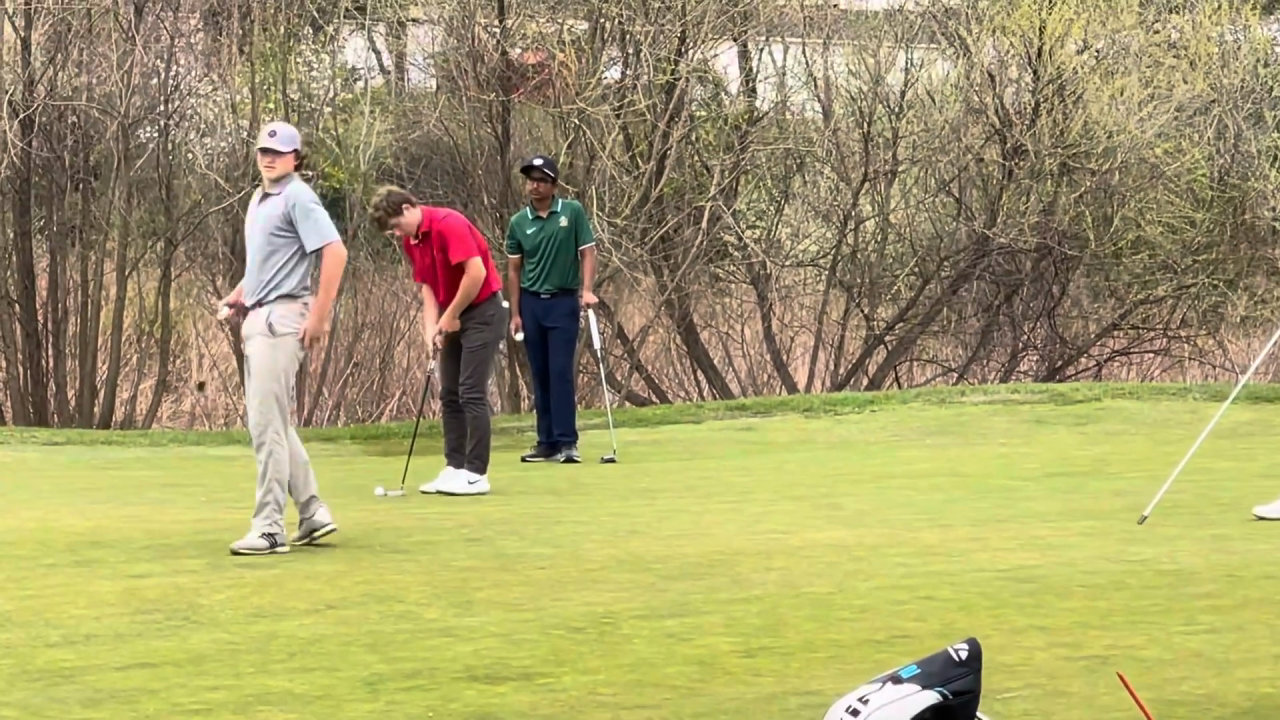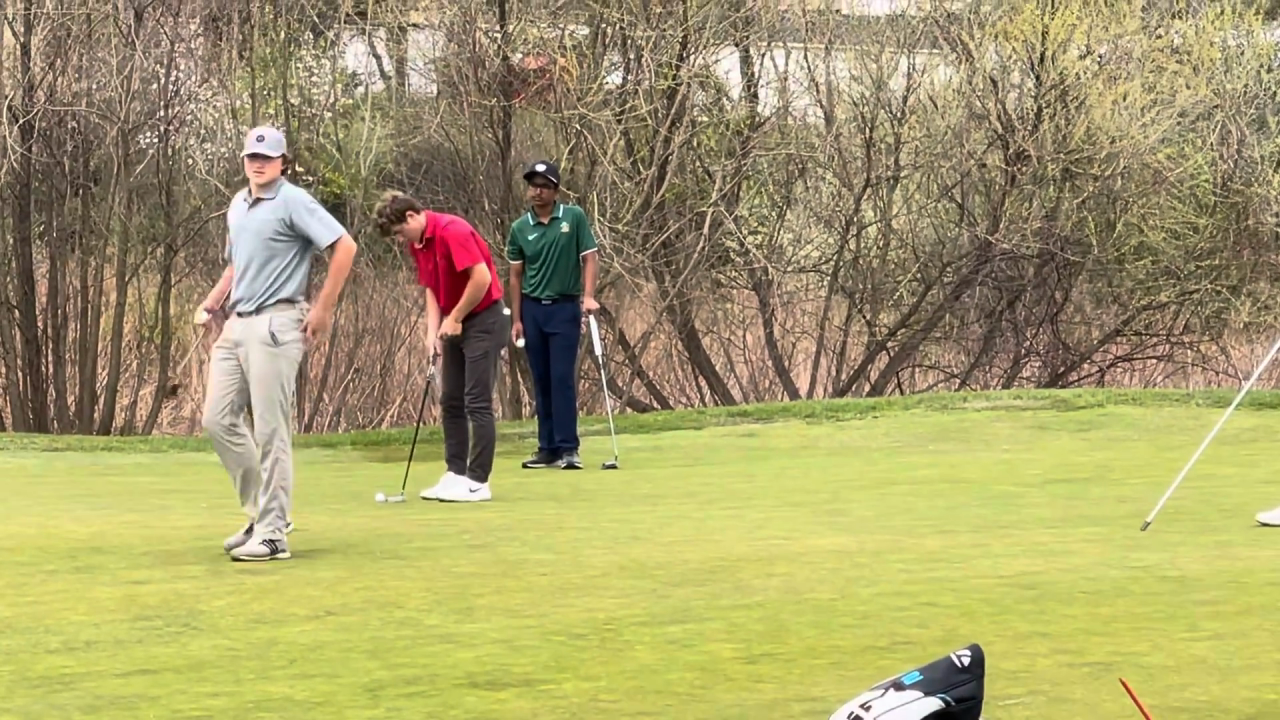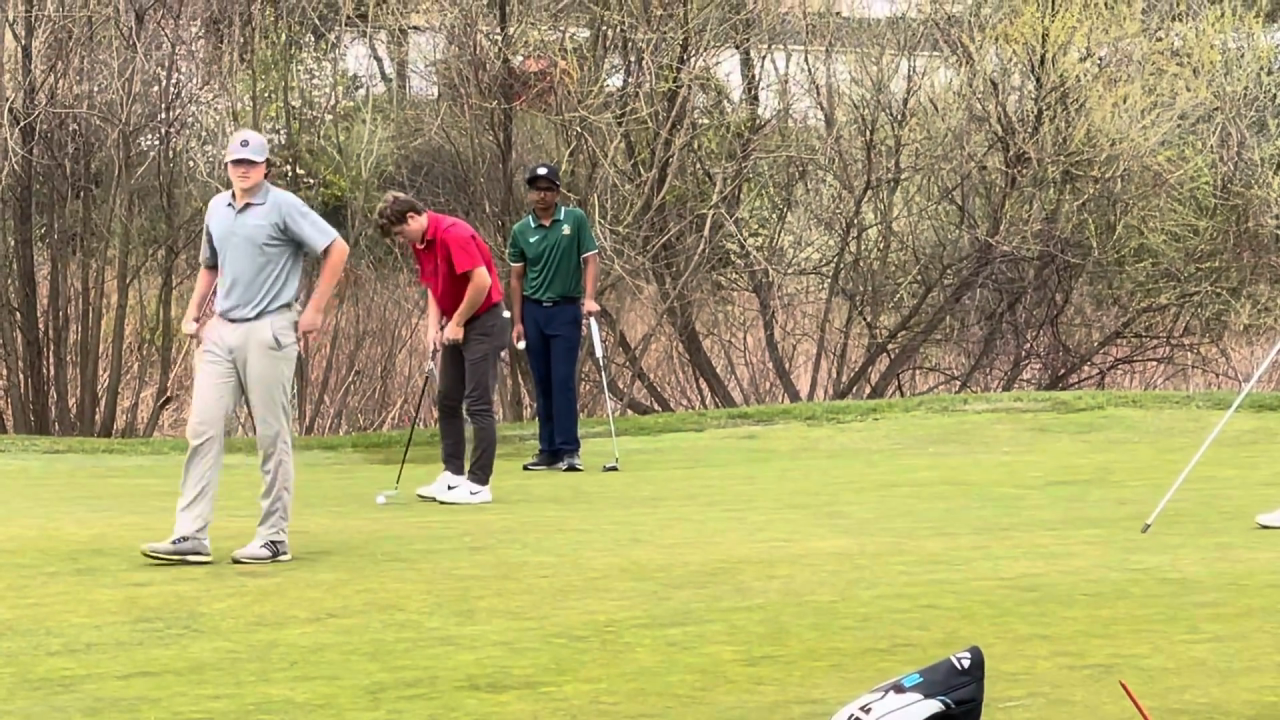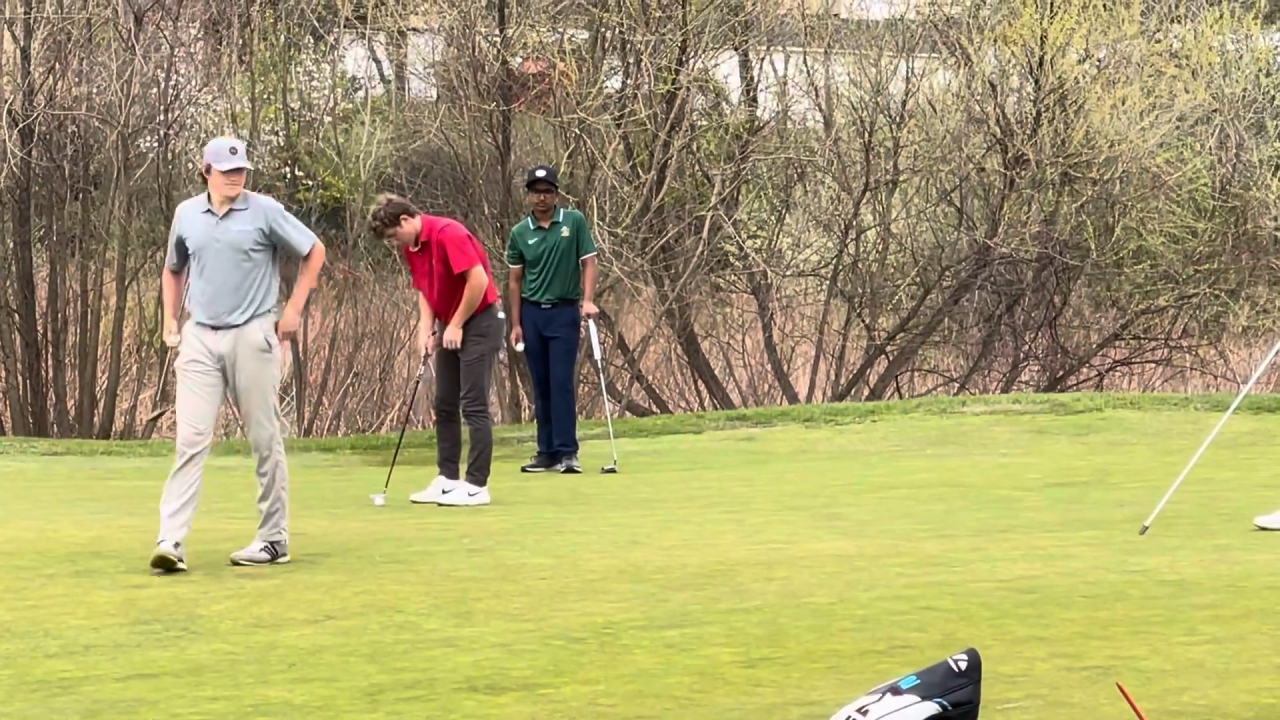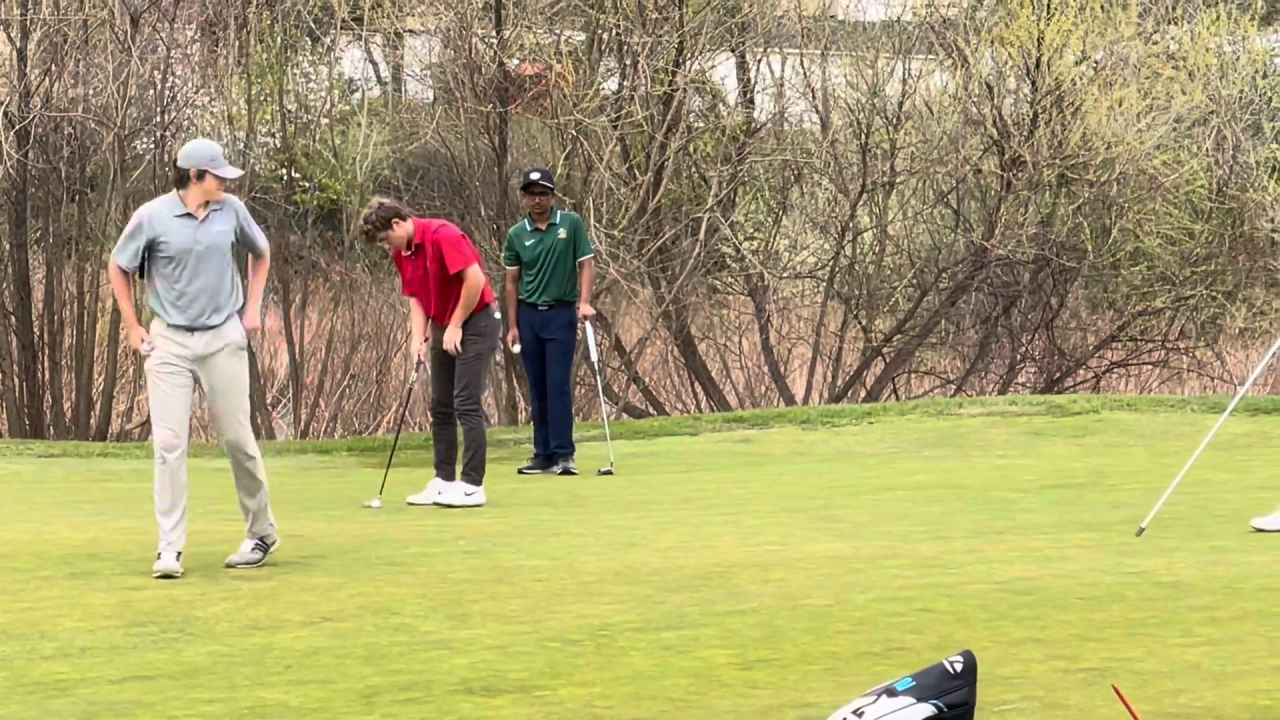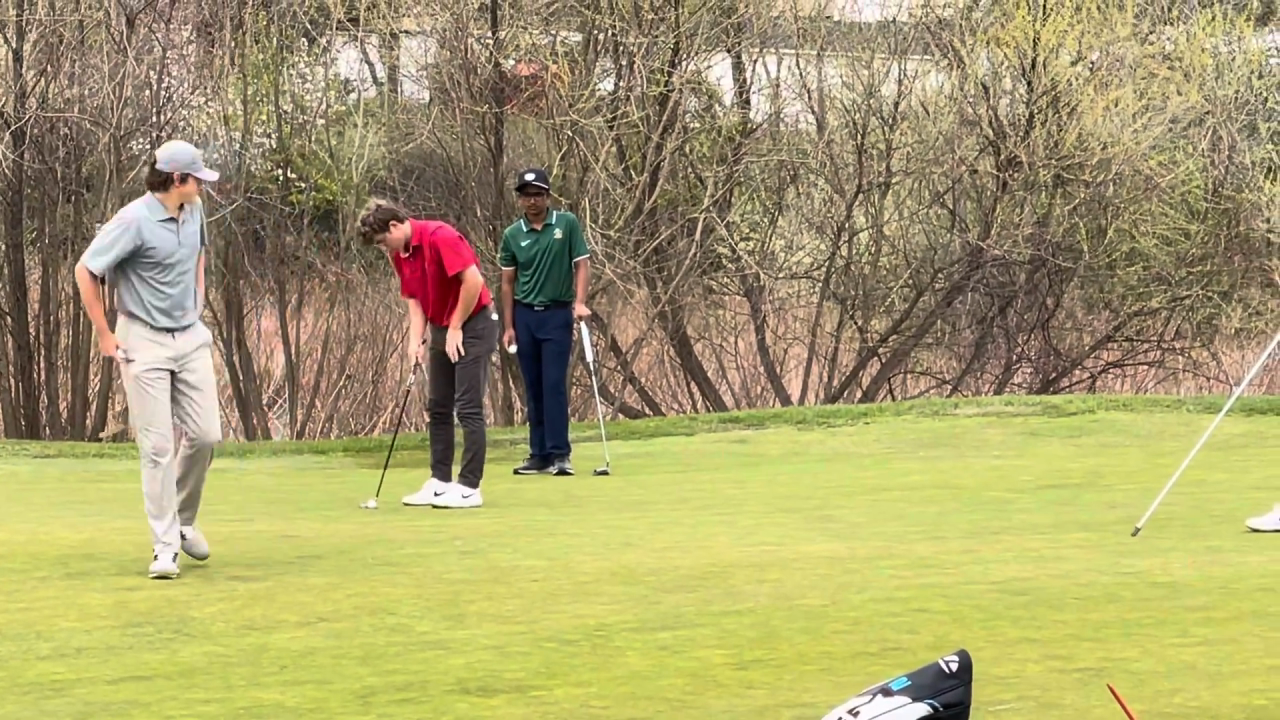
dt=0.2s
person 1, frame 1
left shoulder: (298, 197)
right shoulder: (260, 198)
left elbow: (335, 253)
left wrist: (320, 317)
right wrist: (240, 293)
left hip: (282, 319)
right hip: (260, 318)
left knee: (266, 423)
right knee: (273, 423)
left ankle: (269, 527)
right ankle: (313, 512)
person 1, frame 2
left shoulder: (294, 201)
right shoulder: (238, 203)
left elbow: (345, 247)
left wrist: (322, 309)
right wrist: (214, 300)
left hip: (276, 326)
right hip: (236, 325)
left knee: (270, 431)
right knee: (218, 422)
left ankle: (272, 533)
right ankle: (261, 513)
person 1, frame 3
left shoulder: (283, 205)
right shoulder: (216, 207)
left elbow: (337, 249)
left wrist: (315, 309)
right wrist: (192, 313)
left hip: (268, 332)
right hip: (221, 331)
left knee: (271, 436)
right knee: (203, 430)
left ankle: (273, 537)
right ankle: (190, 535)
person 1, frame 4
left shoulder: (265, 210)
right shoulder: (186, 214)
left elbow: (315, 252)
right elbow: (173, 271)
left wrist: (293, 310)
right wrist: (170, 323)
left hip: (253, 337)
right hip: (200, 339)
left knee: (264, 439)
right knee: (192, 437)
left ankle: (274, 538)
right ankle: (172, 540)
person 1, frame 5
left shoulder: (232, 210)
right shoulder: (151, 216)
left elbow: (261, 253)
right elbow: (118, 268)
left wrist: (253, 307)
right wrist: (132, 327)
left hip: (223, 337)
right hip: (169, 340)
left knee: (238, 438)
right knee: (170, 442)
left ankle: (262, 531)
right ankle: (170, 548)
person 1, frame 6
left shoulder: (194, 210)
right shoulder: (132, 220)
right elbow: (85, 271)
right wrist: (103, 334)
left hip: (192, 337)
right hip: (143, 340)
left knee: (205, 435)
right knee: (157, 445)
left ankle: (183, 521)
right ankle: (165, 546)
person 2, frame 1
left shoulder: (449, 224)
right shoulder: (410, 242)
left elbow: (477, 273)
right elbow: (427, 285)
left wrist: (452, 316)
right wrist: (431, 326)
left hip: (481, 312)
right hip: (454, 318)
left knee: (471, 393)
right knee: (450, 396)
left ankle: (475, 474)
right ankle: (455, 468)
person 2, frame 2
left shoulder: (453, 231)
right shoulder: (417, 244)
left elbow: (482, 278)
left wrist: (454, 318)
right wrist: (433, 329)
left hip: (484, 320)
right hip: (455, 322)
left knee: (477, 402)
right knee: (451, 401)
left ankle: (477, 482)
right ankle: (456, 474)
person 2, frame 3
left shoulder: (453, 233)
right shoulder: (420, 243)
left elbow: (481, 281)
left wrist: (457, 322)
right wrist: (434, 326)
left hip: (484, 323)
right hip: (455, 326)
left knee: (478, 404)
right knee: (447, 400)
left ankle: (478, 484)
right ankle: (453, 474)
person 2, frame 4
left shoulder: (448, 234)
right shoulder: (411, 247)
left elbow: (479, 280)
left wrist: (457, 325)
right wrist: (426, 331)
left hip: (478, 324)
right hip: (448, 328)
left knee: (473, 405)
right knee: (444, 405)
left ankle: (476, 485)
right ankle: (448, 479)
person 2, frame 5
left shoulder: (442, 234)
right shoulder: (401, 254)
left elbow: (476, 279)
right elbow: (415, 297)
left wrist: (456, 326)
right wrist: (418, 338)
left hip: (474, 324)
right hip: (443, 328)
left knee: (467, 404)
right knee: (440, 407)
left ankle: (472, 485)
right ankle: (445, 480)
person 2, frame 6
left shoulder: (440, 236)
right shoulder: (399, 255)
left elbow: (474, 281)
right elbow: (414, 298)
left wrist: (456, 328)
right wrist: (416, 340)
left hip: (473, 325)
right hip: (442, 329)
left knee: (468, 407)
right knee: (438, 407)
left ankle: (469, 487)
right ankle: (440, 481)
person 3, frame 1
left shoulder: (573, 212)
right shoulder: (518, 223)
left elbow: (588, 252)
right elbow: (514, 270)
left wrist: (587, 289)
right wrist: (515, 313)
left hip: (563, 301)
right hip: (531, 303)
left knee: (561, 372)
right knee: (539, 375)
left ankle: (567, 442)
right ankle: (546, 441)
person 3, frame 2
left shoulder: (575, 217)
right shoulder: (519, 228)
left elbow: (589, 258)
right elbow: (515, 276)
left wrist: (589, 295)
right wrist: (516, 319)
left hip: (565, 307)
right hip: (532, 309)
left knee: (562, 378)
right knee: (541, 382)
left ankle: (568, 448)
right ankle: (548, 448)
person 3, frame 3
left shoulder: (576, 219)
right shoulder: (520, 231)
left elbow: (590, 260)
right elbow: (516, 278)
left wrist: (589, 298)
right wrist: (517, 322)
left hip: (566, 310)
right hip: (533, 311)
left knee: (563, 380)
right knee: (542, 384)
left ankle: (569, 450)
right ankle: (548, 449)
person 3, frame 4
left shoulder: (575, 221)
right shoulder: (519, 233)
left elbow: (589, 262)
right elbow: (515, 280)
left wrist: (588, 300)
right wrist: (516, 324)
left hip: (564, 311)
right hip: (532, 313)
left knee: (562, 382)
right knee: (540, 386)
left ankle: (567, 451)
right ankle: (547, 451)
person 3, frame 5
left shoulder: (572, 223)
right shoulder: (516, 234)
left elbow: (585, 264)
right elbow: (511, 282)
left wrist: (584, 301)
right wrist: (512, 325)
left hip: (561, 313)
right hip: (528, 315)
left knee: (558, 384)
right knee: (537, 387)
left ankle: (563, 453)
right ankle: (543, 453)
person 3, frame 6
left shoulder: (568, 223)
right shoulder: (511, 235)
left elbow: (581, 264)
right elbow: (507, 282)
left wrist: (580, 302)
right wrist: (508, 326)
left hip: (557, 314)
right hip: (524, 315)
left knee: (554, 385)
right knee: (533, 388)
left ankle: (559, 454)
right ankle: (539, 453)
